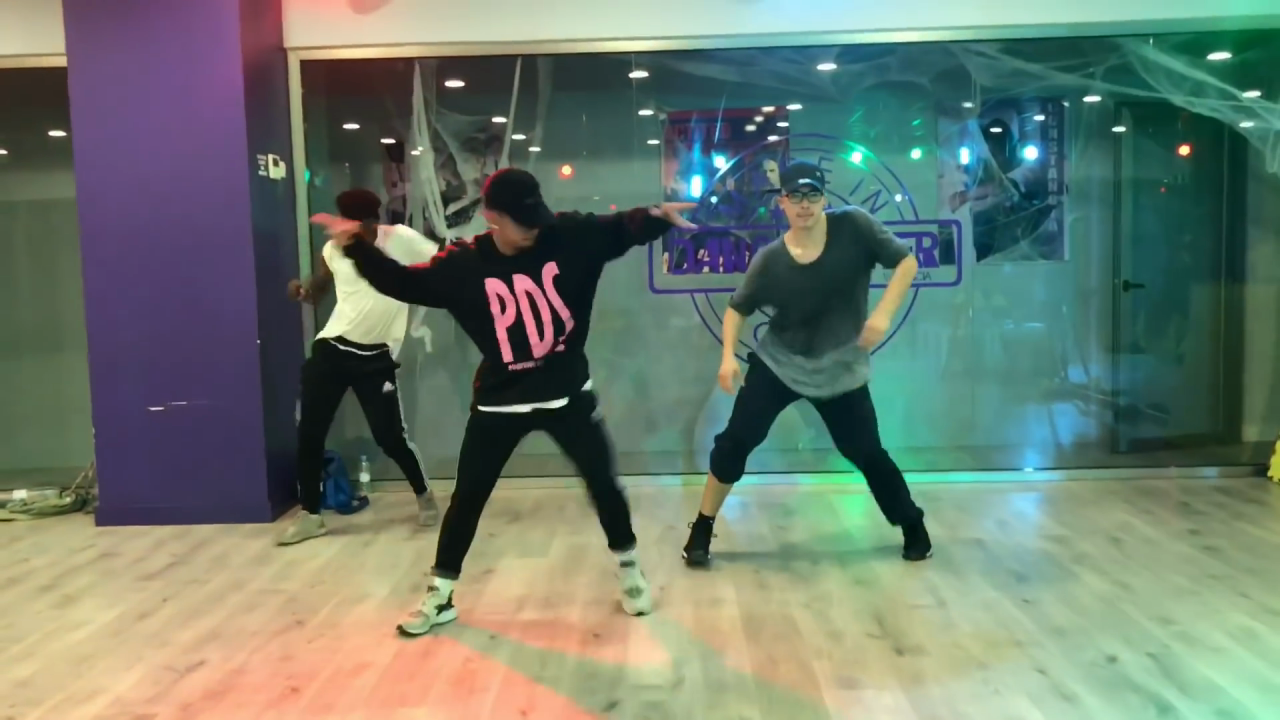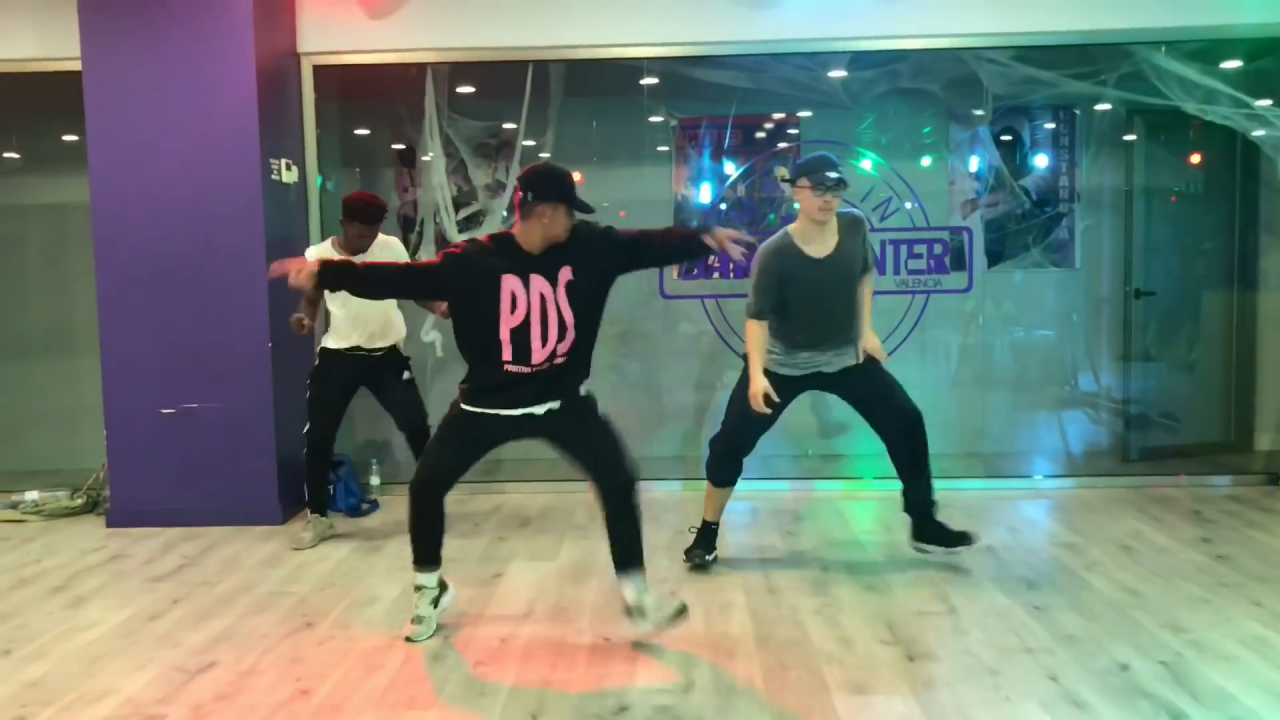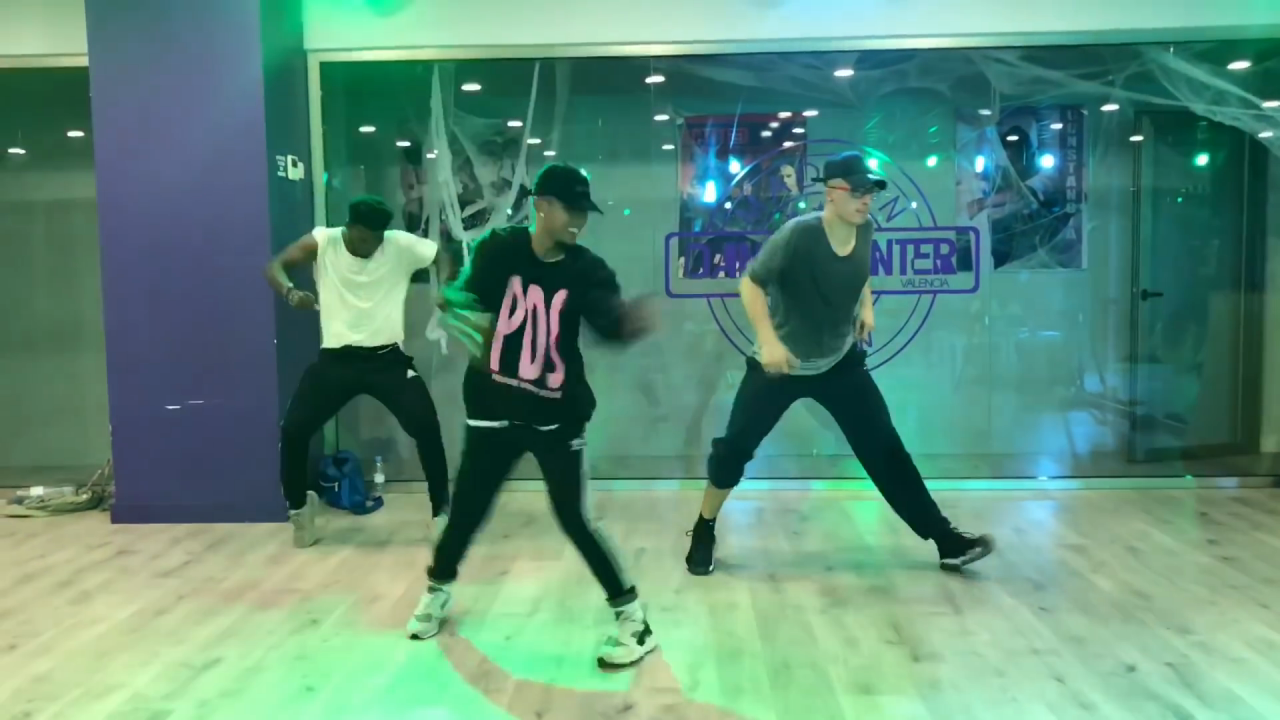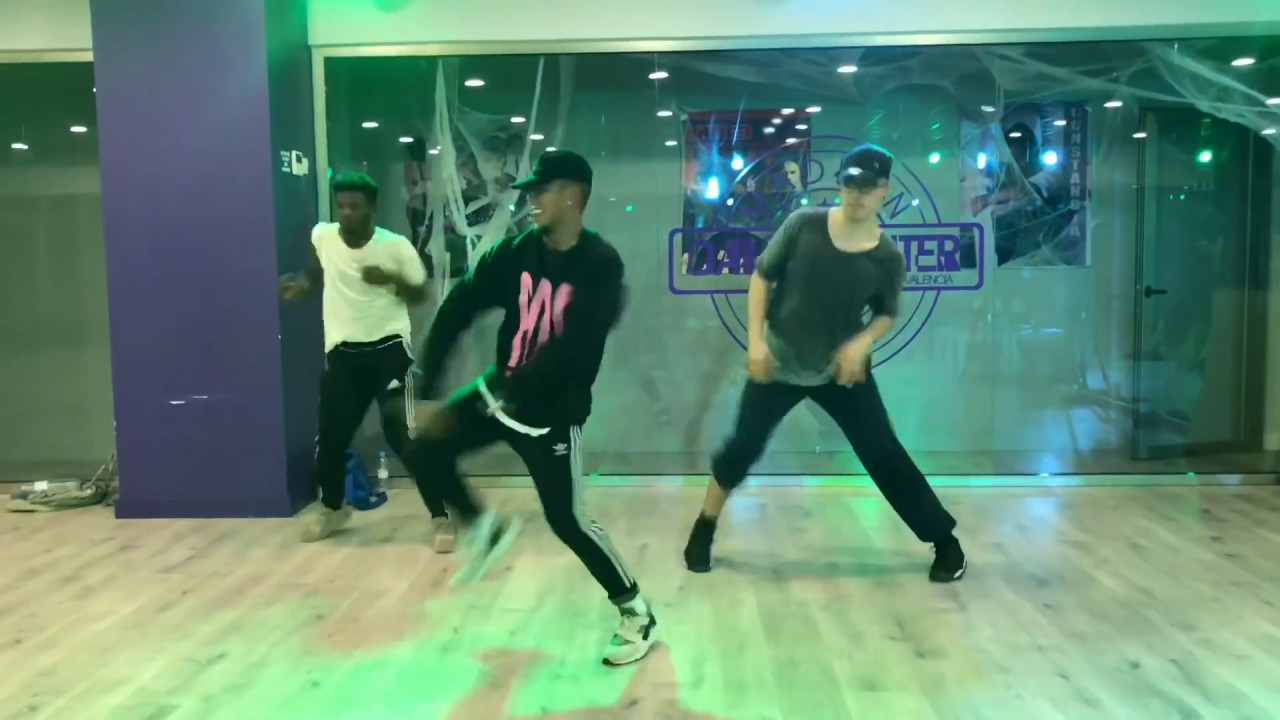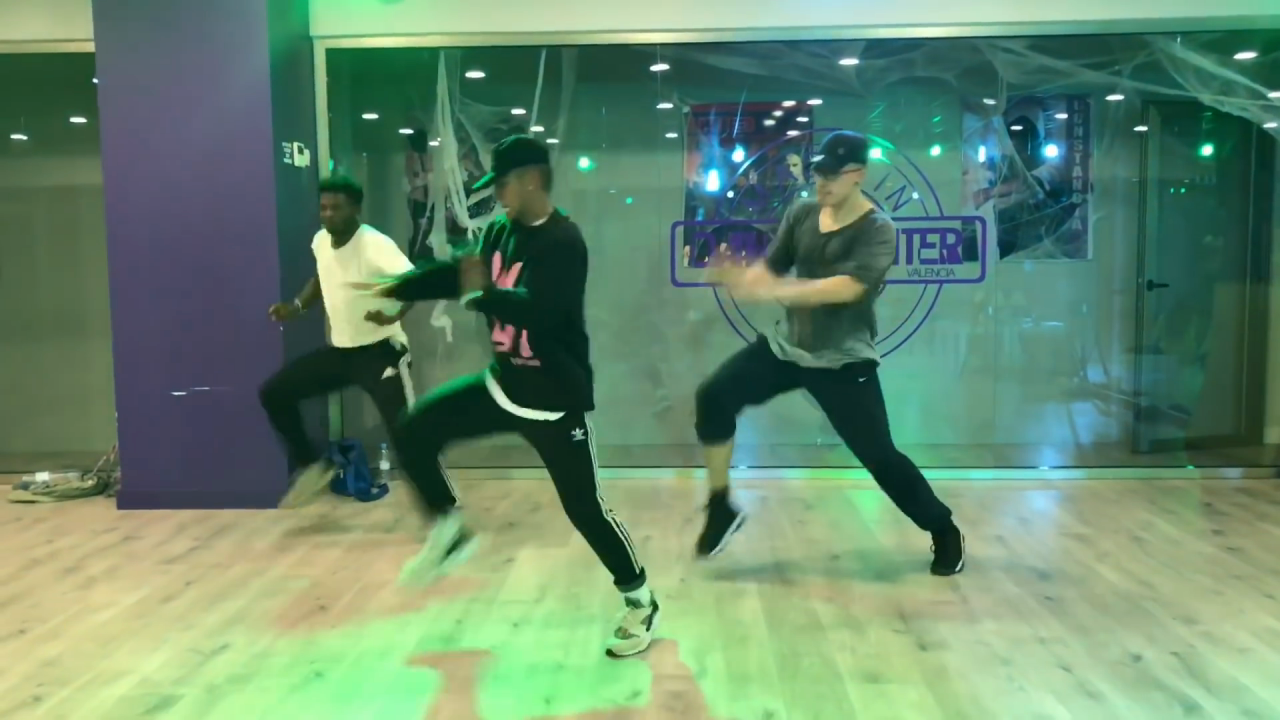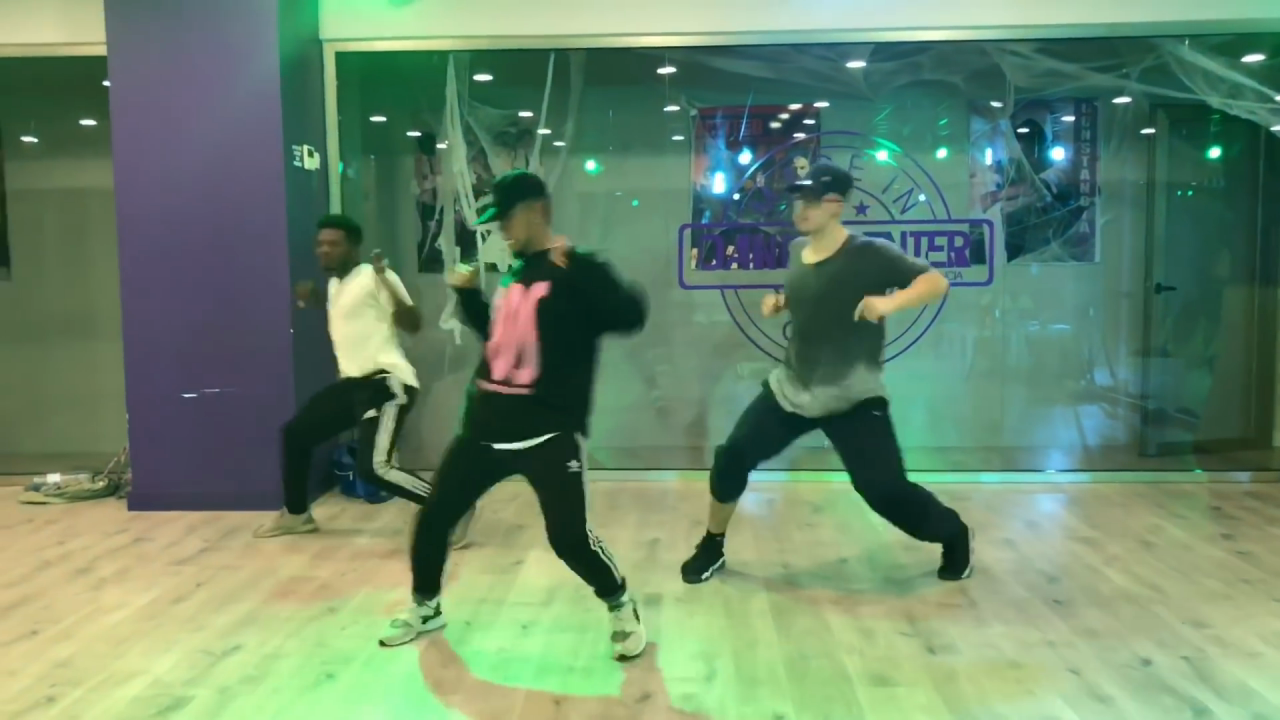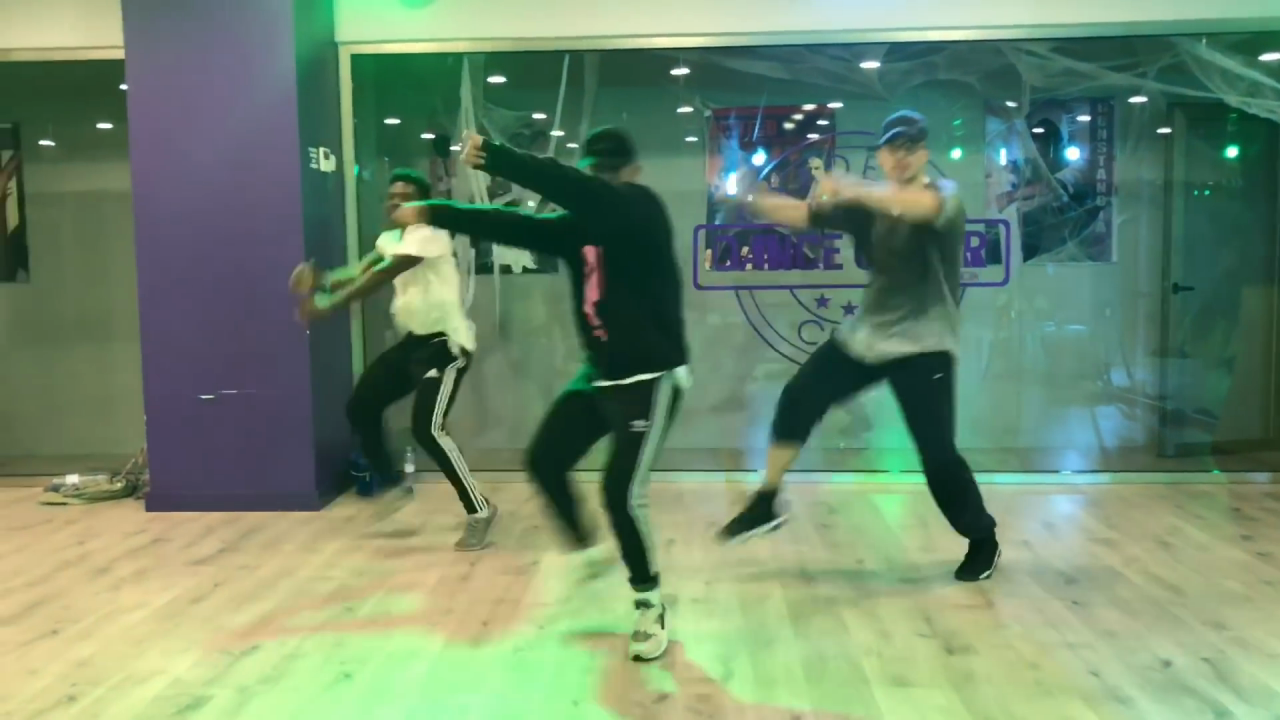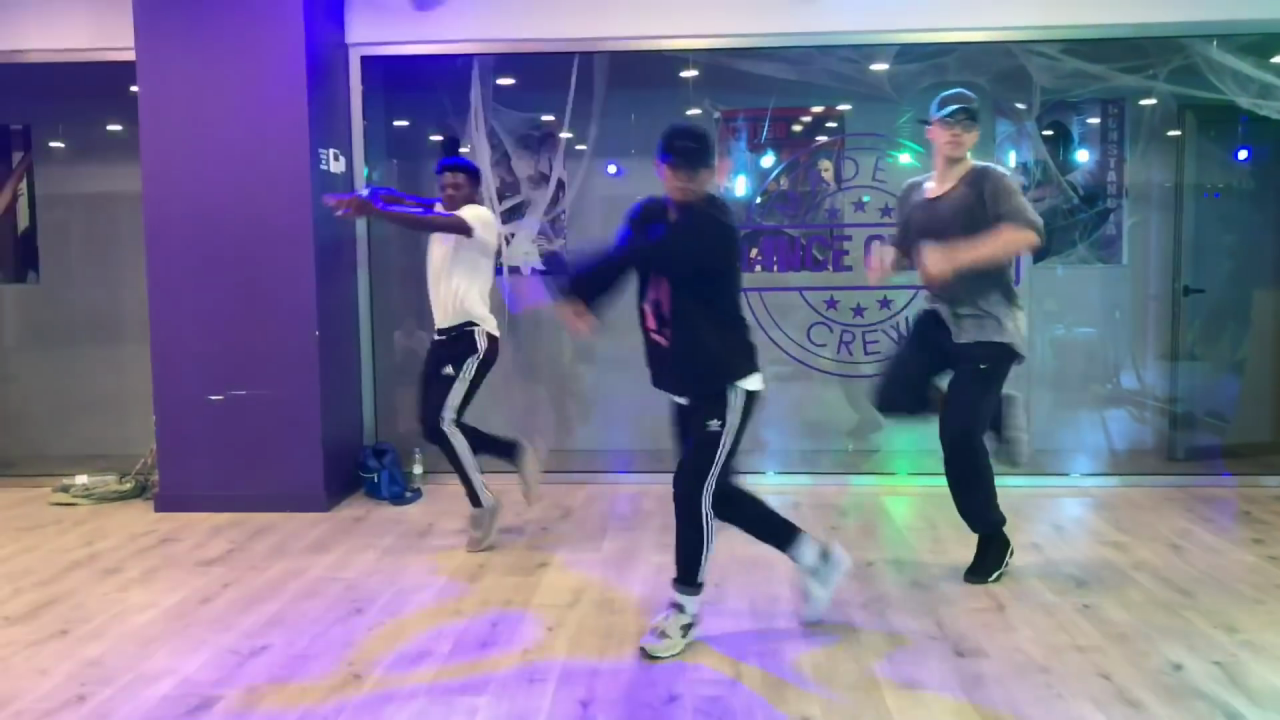
dt=0.2s
person 1, frame 1
left shoulder: (569, 234)
right shoulder: (462, 262)
left elbow: (623, 231)
right elbow: (401, 282)
left wrist: (656, 216)
right wrist: (357, 246)
left hip: (566, 391)
right hip: (498, 398)
left knee: (602, 479)
right knee: (468, 496)
left ankle: (627, 564)
right ankle: (438, 595)
person 1, frame 2
left shoulder: (586, 245)
right shoulder: (476, 259)
left elbow: (645, 246)
right elbow: (405, 278)
left wrist: (704, 239)
right wrist: (325, 273)
left hip: (562, 396)
right hip: (490, 400)
left knee: (618, 479)
right knee: (426, 486)
left ankle: (636, 594)
right ankle: (431, 592)
person 1, frame 3
left shoulder: (588, 270)
right shoulder: (498, 250)
left elbow: (608, 321)
right elbow: (465, 291)
left wrist: (629, 320)
right wrist: (472, 314)
left hip: (557, 417)
right hip: (493, 412)
left knee: (574, 518)
right knee: (466, 513)
left ankle: (630, 618)
right ankle: (439, 591)
person 1, frame 4
left shoulder: (600, 267)
right shoulder: (514, 252)
left elbow: (573, 350)
right elbow: (460, 307)
left wrist: (517, 385)
right wrist: (425, 383)
left hip: (555, 412)
right hip: (498, 394)
left knee: (568, 518)
right knee: (428, 446)
left ankle: (636, 614)
right ankle: (484, 529)
person 1, frame 5
left shoulder: (560, 243)
right shoulder: (504, 232)
left elbow: (542, 314)
right elbow: (461, 273)
left wrist: (484, 295)
right wrist: (394, 288)
left hip: (555, 397)
right hip: (502, 382)
left knee: (586, 508)
right knee: (412, 434)
left ankle: (640, 602)
right ankle: (449, 533)
person 1, frame 6
left shoulder: (574, 270)
right shoulder: (513, 274)
left elbow: (629, 313)
left wrist: (576, 268)
right wrist: (468, 290)
left hip: (548, 433)
right hip: (487, 429)
left knee: (570, 538)
right knee: (433, 518)
left ankle: (623, 609)
right ankle: (425, 609)
person 1, frame 7
left shoulder: (640, 209)
right shoulder: (578, 226)
left elbow: (571, 188)
right elbow: (516, 226)
left wrist: (492, 157)
right wrist: (433, 214)
left hip: (650, 377)
right hip: (601, 374)
left knee: (621, 493)
right knee: (544, 462)
left ankle: (650, 606)
right ankle: (588, 552)
person 1, frame 8
left shoulder: (709, 225)
right shoulder: (653, 216)
left elbow: (642, 256)
right elbow: (626, 255)
left wrist: (579, 287)
right wrist: (581, 295)
left hip: (721, 383)
right hip: (685, 383)
left knee: (692, 489)
right knee: (714, 494)
left ankle: (683, 608)
right ankle: (813, 555)
person 2, frame 1
left shoulder: (853, 225)
right shoulder: (768, 260)
left elbow: (906, 262)
right elbow: (738, 307)
left wrist: (883, 314)
right wrist: (728, 356)
left hip: (843, 366)
right hip: (778, 363)
left knee: (866, 451)
right knee: (735, 440)
left ankle: (910, 522)
right ankle: (702, 529)
person 2, frame 2
left shoulder: (854, 226)
right shoulder: (775, 252)
right elbow: (757, 315)
left wrist: (866, 328)
right wrist: (755, 372)
left hip: (846, 357)
right hip: (784, 361)
left knee: (906, 421)
right knee: (732, 439)
left ankle: (924, 523)
right ankle: (707, 533)
person 2, frame 3
left shoulder: (863, 232)
right shoulder: (800, 233)
right elbow: (752, 282)
left wrist: (866, 305)
right wrist: (768, 342)
left hip: (840, 358)
right hip: (784, 361)
left knee: (883, 445)
right knee: (735, 444)
left ankle: (943, 537)
right ankle: (704, 531)
person 2, frame 4
left shoulder: (888, 257)
right shoulder: (804, 225)
left elbow: (886, 315)
right elbow: (762, 277)
left wrist: (862, 346)
right wrist: (756, 338)
left hip: (841, 367)
right hip: (779, 363)
left knee: (885, 455)
right knee: (742, 447)
left ankle: (945, 541)
right ankle: (704, 528)
person 2, frame 5
left shoulder: (877, 231)
right shoulder: (802, 213)
left elbow: (848, 289)
right elbow: (772, 264)
left wrist: (768, 291)
right wrist: (751, 276)
left hip: (844, 360)
right hip: (785, 347)
left knee: (878, 455)
right knee: (713, 398)
left ankle: (944, 530)
right ankle: (720, 507)
person 2, frame 6
left shoulder: (869, 254)
right shoulder: (800, 252)
left elbow: (936, 282)
left wrist: (890, 301)
right wrist: (779, 303)
left hip: (853, 397)
right hip: (791, 387)
left knee: (884, 488)
right knee: (731, 457)
left ankle: (954, 536)
right ankle: (712, 545)
person 2, frame 7
left shoulder: (940, 195)
right shoulder: (861, 204)
left elbow: (925, 210)
right elbow: (805, 217)
left wrist: (854, 191)
right wrist: (762, 202)
left hip: (924, 346)
right hip: (868, 332)
left knee: (938, 453)
right knee: (798, 398)
left ankle: (983, 537)
right ankle: (767, 501)
person 2, frame 8
left shoulder: (988, 180)
right shoulder: (912, 193)
left elbow: (1027, 234)
right elbow: (902, 252)
left wrist: (954, 256)
right wrist: (886, 261)
left hip: (988, 324)
right hip: (943, 316)
left knee: (958, 432)
right knee: (894, 397)
left ankle: (992, 539)
right ankle: (995, 413)
person 3, frame 1
left shoulder: (400, 238)
right shoulder: (333, 250)
right elbow: (316, 292)
right wrist: (300, 290)
left hip: (375, 356)
right hip: (331, 350)
left knee: (390, 436)
right knee: (310, 431)
left ankle: (423, 496)
right ankle: (310, 514)
person 3, frame 2
left shoulder: (392, 248)
right shoulder: (318, 256)
right elbow: (312, 304)
left wrist: (438, 305)
right wrist: (305, 319)
left hip: (387, 355)
right hip: (338, 356)
left knee: (417, 428)
right knee: (318, 436)
right ankle: (318, 518)
person 3, frame 3
left shoulder: (401, 244)
right shoulder: (323, 241)
right elbow: (275, 265)
right wrist: (290, 291)
left hip: (386, 357)
right hip: (337, 358)
left knee: (426, 428)
right knee: (293, 430)
left ankle: (442, 514)
right ankle: (299, 507)
person 3, frame 4
left shoulder: (396, 246)
right shoulder: (323, 236)
left elbow: (418, 295)
left wrist: (393, 281)
right wrist: (301, 286)
left hip: (388, 350)
right hip: (343, 353)
left knee: (401, 434)
right knee: (332, 438)
left ankle: (441, 516)
right ankle: (332, 508)
person 3, frame 5
left shoulder: (375, 244)
right shoulder: (321, 241)
left wrist: (395, 314)
right wrist: (297, 304)
left hip: (380, 349)
right hip: (341, 350)
right knee: (274, 393)
right ankle: (313, 466)
person 3, frame 6
left shoulder: (373, 277)
right shoulder: (335, 282)
left elbow: (412, 325)
left wrist: (386, 281)
right wrist: (308, 298)
left hip: (387, 382)
right hip: (353, 382)
left knee: (375, 468)
right knee: (295, 434)
right ankle: (296, 514)
person 3, frame 7
left shoulder: (429, 232)
right shoulder: (392, 238)
left elbow: (387, 274)
right elbow: (361, 271)
left wrist: (330, 305)
right wrist: (320, 282)
left hip: (445, 343)
right hip: (414, 342)
left knee: (427, 429)
right knee: (360, 407)
left ankle: (480, 512)
right ankle: (389, 480)
person 3, frame 8
left shoulder: (480, 218)
right shoulder: (440, 210)
left elbow: (436, 222)
right elbow: (397, 200)
left wrist: (374, 209)
right wrist: (365, 199)
left hip: (472, 336)
right hip: (446, 334)
left knee: (441, 421)
right knee: (436, 425)
left ankle: (482, 506)
right ankle: (516, 453)
